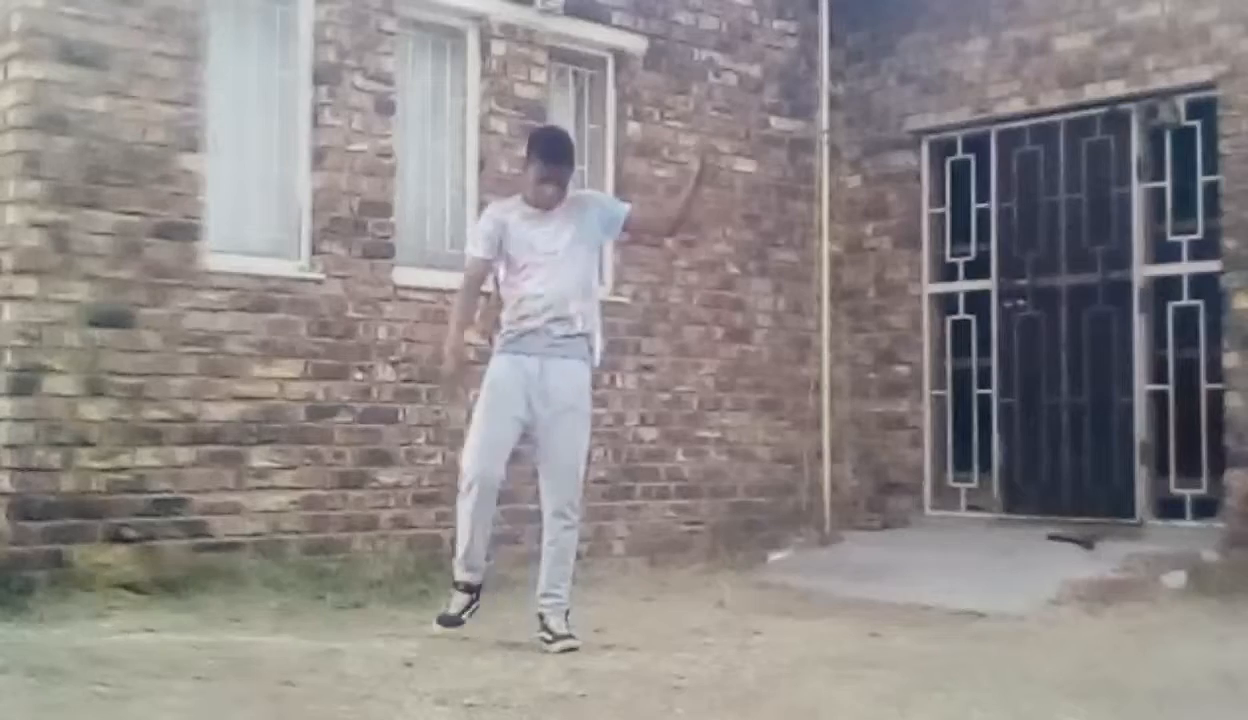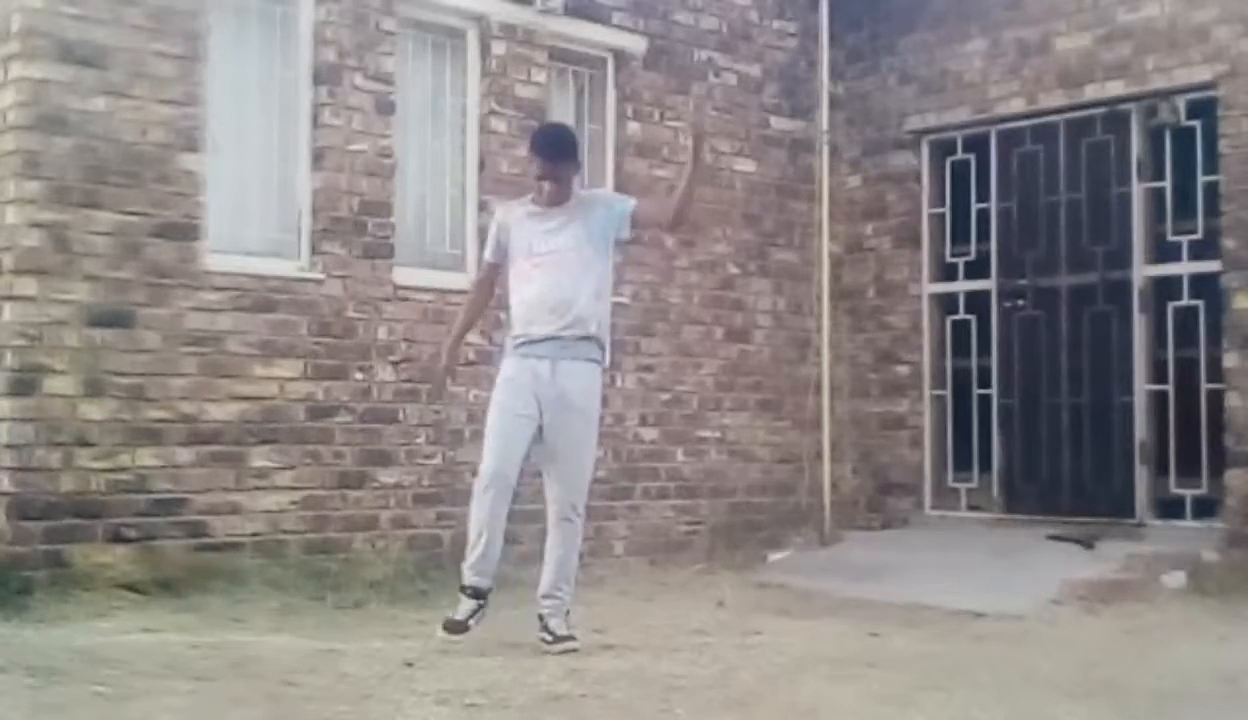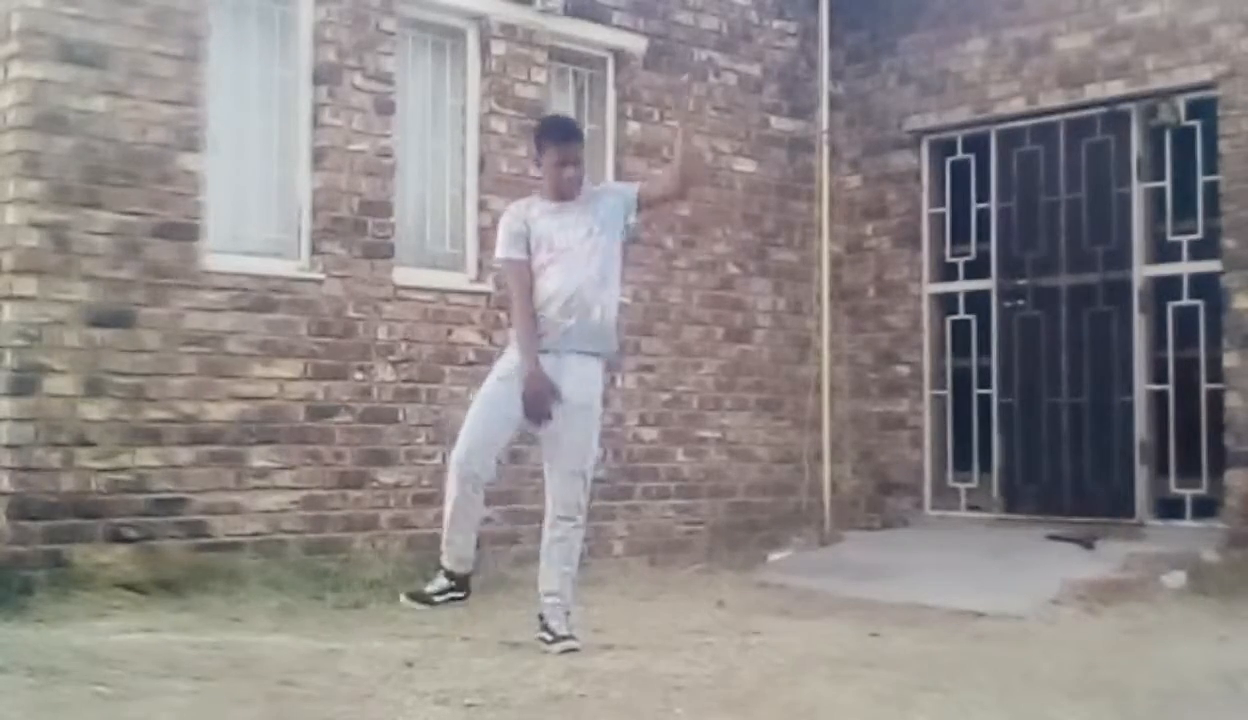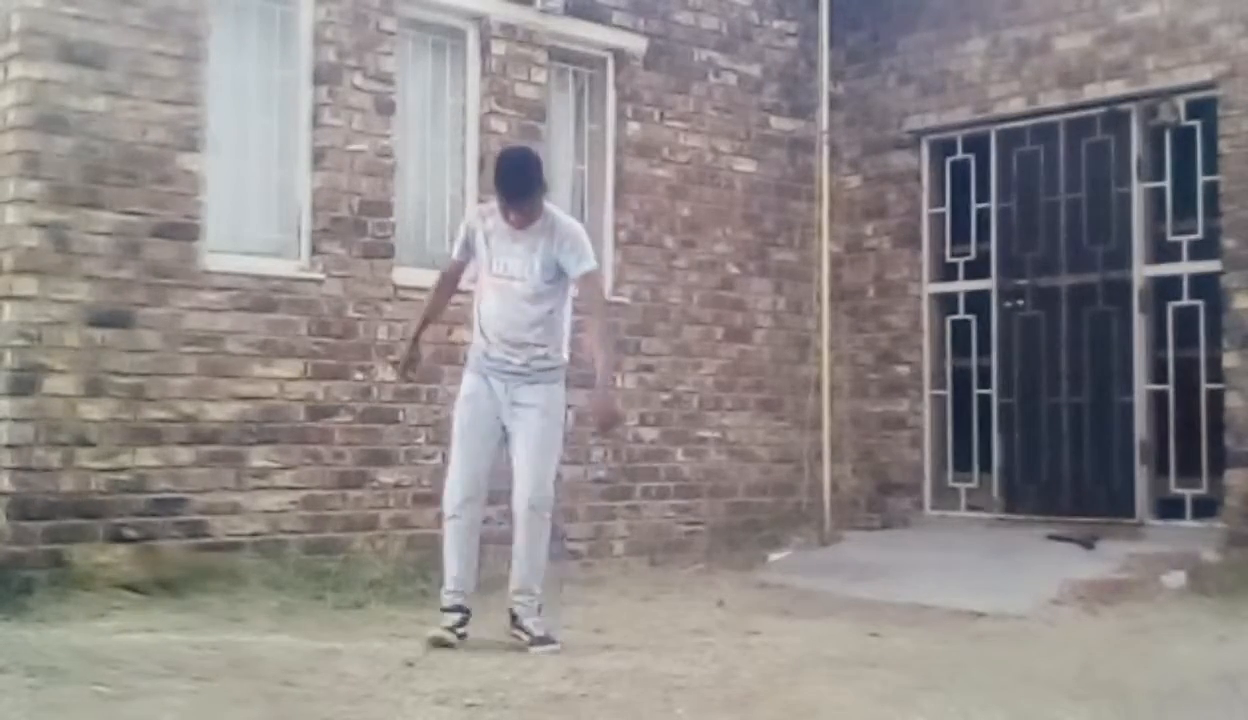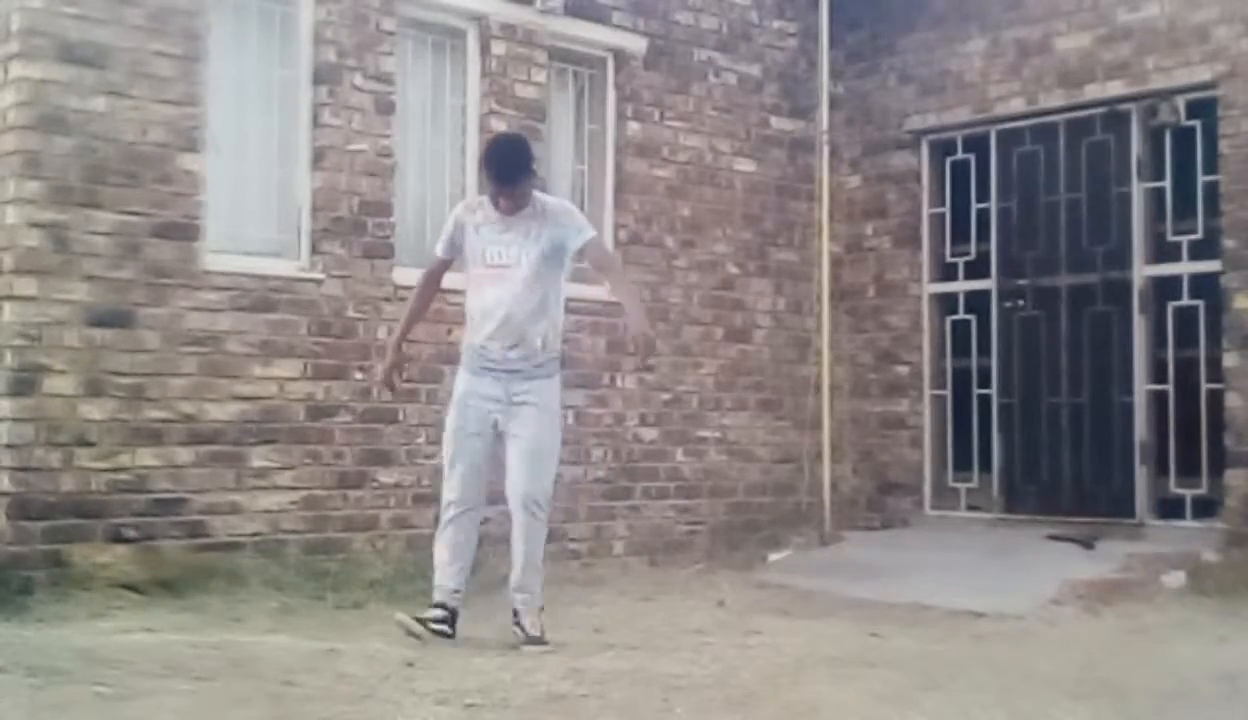
dt=1s
person 1, frame 1
left shoulder: (592, 209)
right shoulder: (498, 217)
left elbow: (664, 226)
right elbow: (471, 284)
left wrist: (695, 180)
right wrist: (453, 340)
left hip: (569, 366)
right hip: (511, 362)
left knee: (563, 499)
right knee: (480, 473)
left ankle: (553, 610)
right ankle: (468, 579)
person 1, frame 2
left shoulder: (604, 209)
right shoulder: (508, 217)
left elbow: (670, 217)
right elbow: (485, 284)
left wrist: (692, 163)
right wrist: (452, 343)
left hip: (579, 367)
right hip: (522, 363)
left knee: (568, 499)
right knee: (495, 476)
left ankle: (554, 611)
right ankle: (475, 586)
person 1, frame 3
left shoulder: (612, 201)
right shoulder: (519, 217)
left elbow: (678, 187)
right elbow: (521, 296)
left wrist: (683, 122)
right wrist: (531, 368)
left hip: (582, 364)
right hip: (526, 356)
left knee: (569, 496)
right knee: (468, 459)
left ankle: (554, 613)
right ankle: (455, 571)
person 1, frame 4
left shoulder: (566, 235)
right shoulder: (478, 222)
left elbow: (596, 309)
right elbow: (450, 279)
left wrist: (604, 384)
right wrist: (415, 338)
left hip: (540, 381)
right hip: (482, 374)
left knee: (532, 497)
right knee: (462, 493)
left ankle: (526, 610)
right ankle: (455, 606)
person 1, frame 5
left shoulder: (559, 218)
right shoulder: (466, 217)
left elbow: (607, 264)
right elbow: (433, 277)
left wrist: (636, 317)
right wrist: (397, 342)
left hip: (536, 377)
right hip: (477, 373)
left knee: (528, 495)
right knee: (461, 494)
left ankle: (526, 607)
right ankle: (445, 605)
